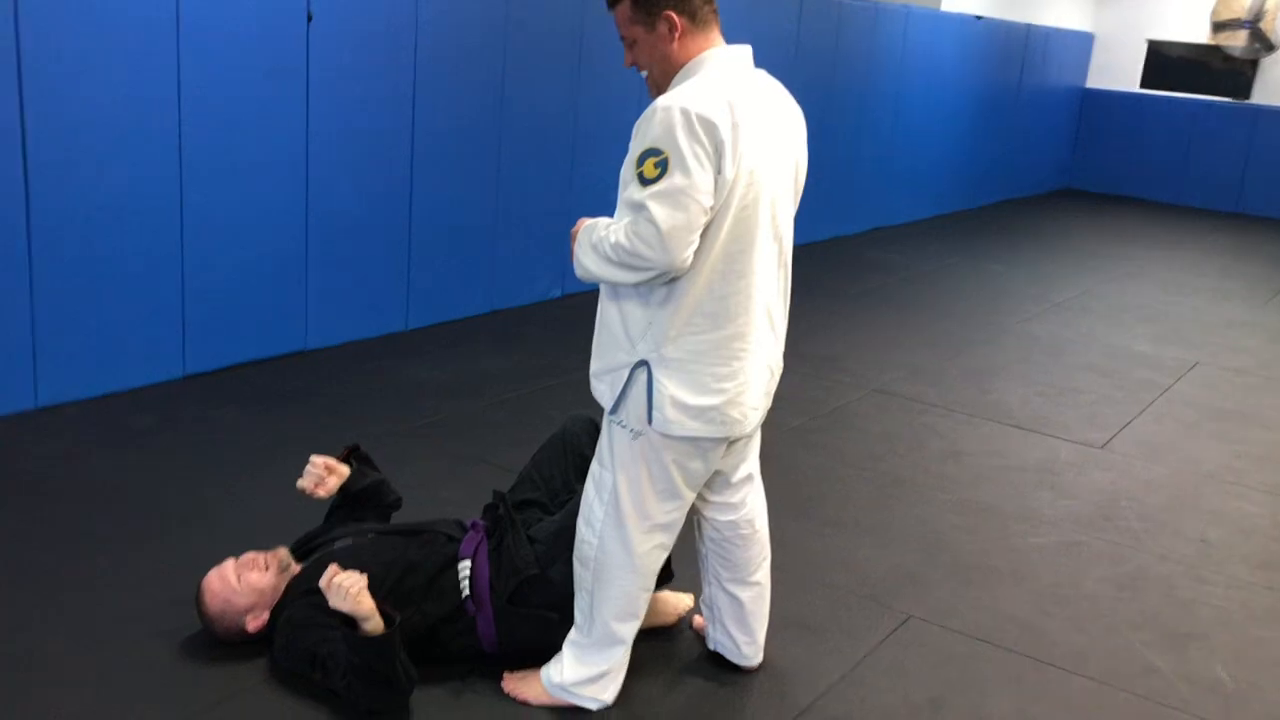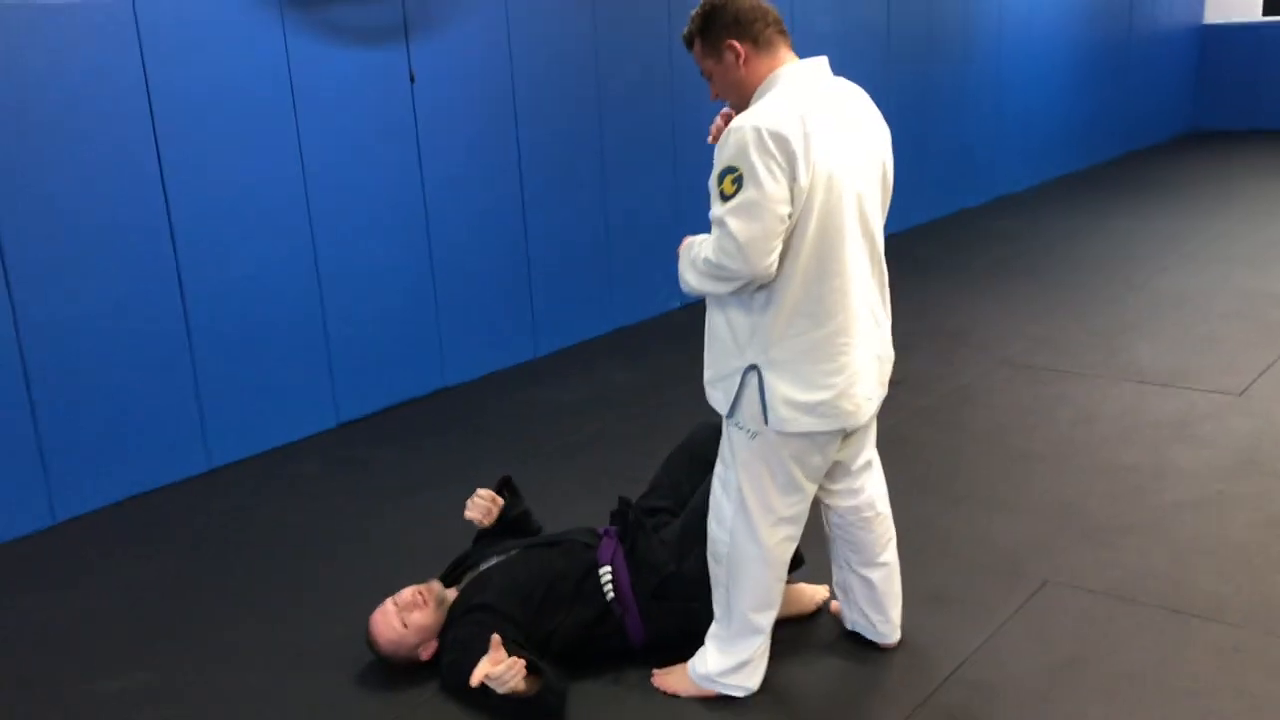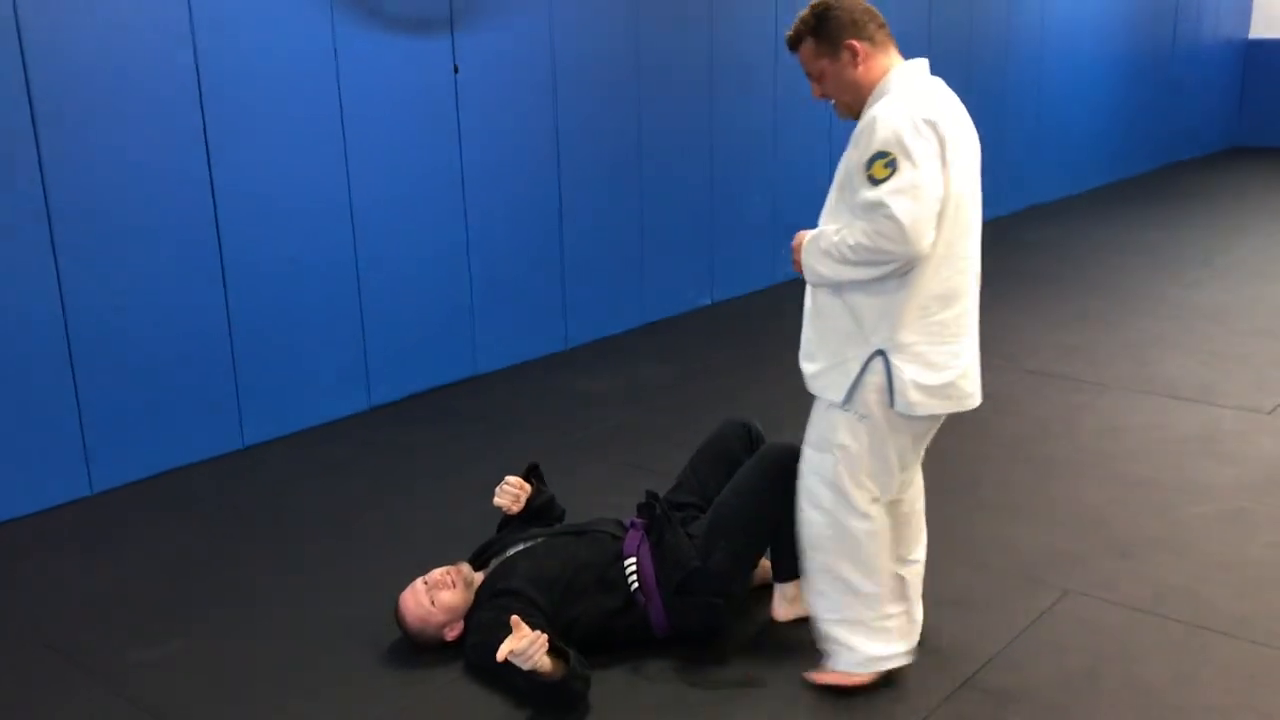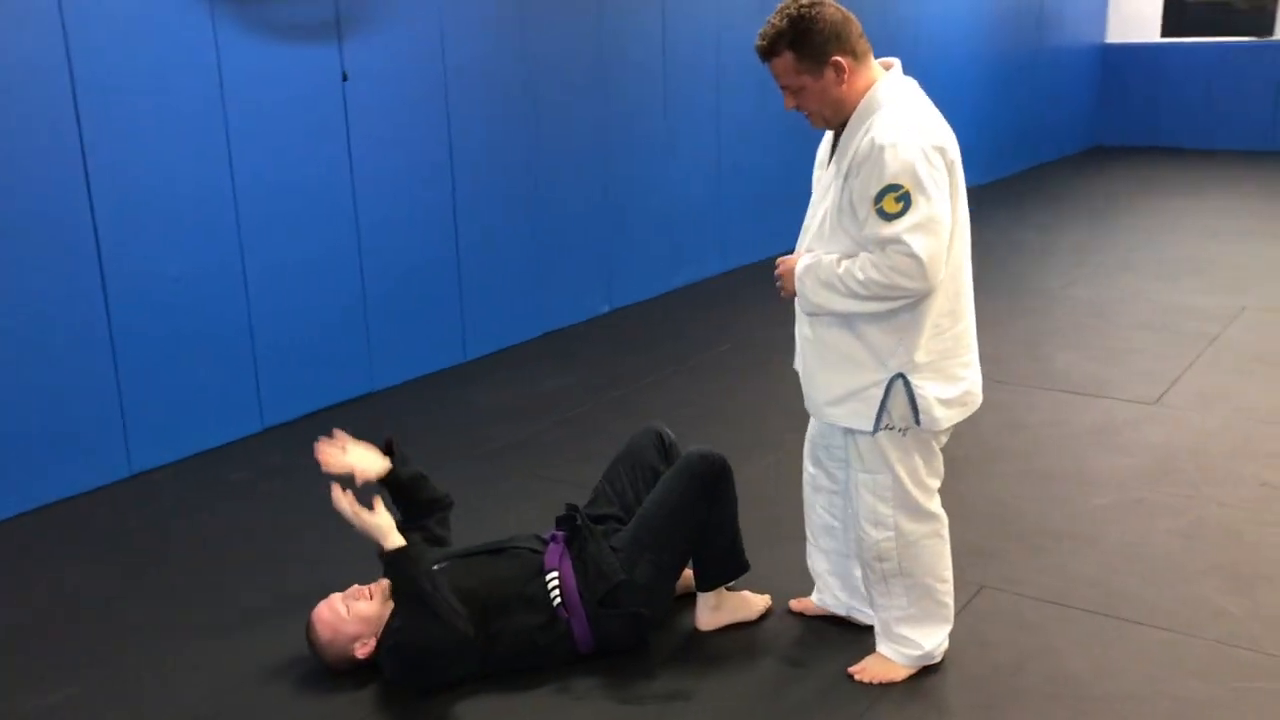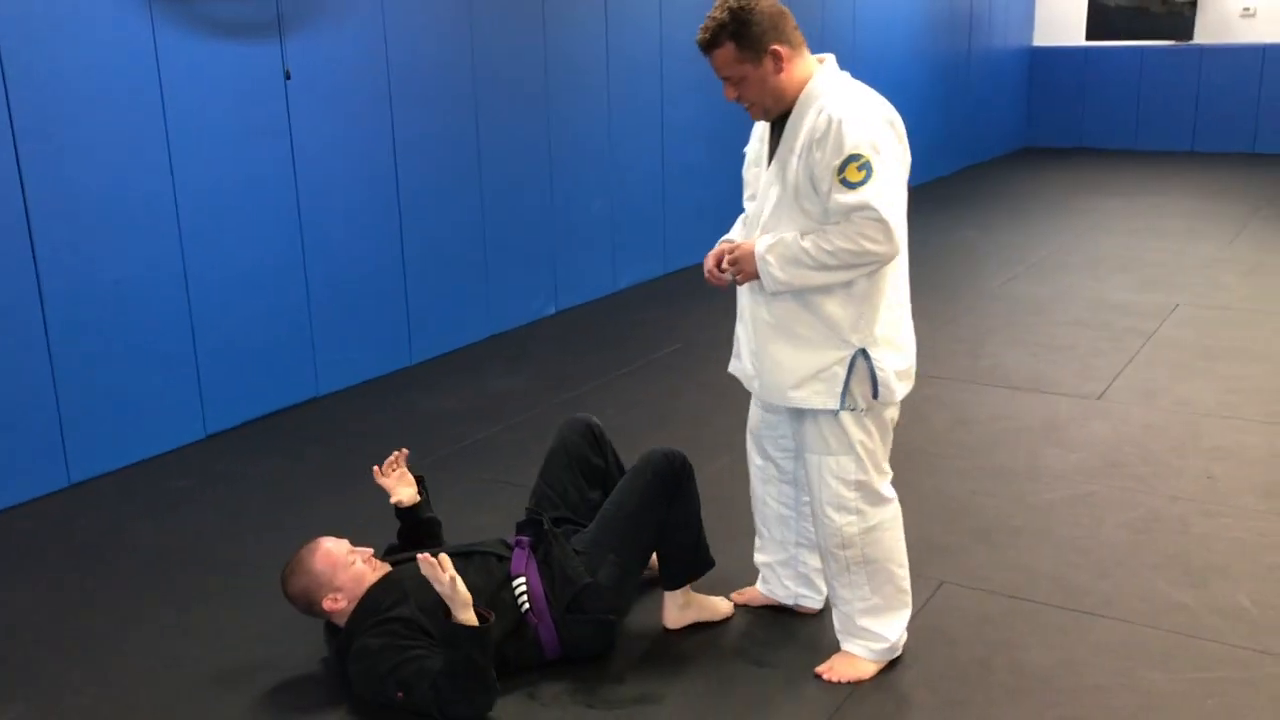
dt=0.7s
person 1, frame 1
left shoulder: (683, 112)
right shoulder: (775, 100)
left elbow: (656, 244)
left wrist: (590, 240)
left hip: (678, 367)
right hip: (744, 356)
left knee: (624, 523)
right knee: (733, 503)
left ankle: (585, 676)
right ankle: (739, 638)
person 1, frame 2
left shoulder: (761, 128)
right shoulder: (855, 104)
left elbow: (743, 257)
left wrist: (692, 255)
left hip: (788, 369)
right hip: (855, 349)
left knee: (752, 519)
right knee: (855, 491)
left ankle: (729, 665)
right ankle: (877, 616)
person 1, frame 3
left shoulder: (894, 119)
right shoulder: (931, 103)
left elbow: (895, 235)
left wrist: (818, 247)
right wrist: (835, 250)
left hip: (888, 353)
right hip: (915, 343)
left knee: (839, 493)
right knee: (891, 486)
left ankle: (868, 645)
right ankle: (893, 618)
person 1, frame 4
left shoulder: (899, 140)
right shoulder: (858, 116)
left elbow: (909, 268)
left wrist: (810, 278)
right wrist: (811, 266)
left hip: (894, 368)
right hip: (853, 355)
left knee: (894, 510)
right knee: (830, 474)
left ankle: (914, 639)
right ankle: (850, 596)
person 1, frame 5
left shoulder: (852, 119)
right shoulder: (777, 118)
left elbow: (873, 234)
left wrist: (767, 260)
right wrist: (736, 242)
left hip: (841, 348)
right hip: (785, 339)
left knee: (848, 495)
right knee: (776, 465)
left ankle: (875, 633)
right ankle: (791, 582)
person 2, frame 1
left shoulder: (309, 553)
right shoulder: (300, 633)
left elbow: (382, 502)
left wrist: (346, 476)
right wrist: (368, 621)
left hip: (487, 541)
right hip: (518, 600)
left knee: (582, 434)
person 2, frame 2
left shoulder: (463, 573)
right shoulder: (464, 648)
left elbow: (527, 532)
left wrist: (498, 507)
left hip: (631, 543)
right hip: (659, 596)
left knee: (712, 439)
person 2, frame 3
left shoulder: (488, 558)
right shoulder: (488, 630)
left elbow: (548, 518)
left wrist: (526, 493)
right wrist: (538, 664)
left hip: (647, 537)
right hip: (682, 588)
left knee: (738, 436)
right knee: (782, 461)
left ankle: (757, 561)
right ankle: (790, 591)
person 2, frame 4
left shoulder: (399, 586)
right shoulder: (405, 651)
left elbow: (432, 507)
right elbow: (450, 634)
left wrist: (382, 468)
right wrist: (388, 541)
left hip: (574, 553)
right hip: (607, 601)
left knee: (655, 442)
right knee: (705, 469)
left ankle: (679, 570)
right ankle: (715, 601)
person 2, frame 5
left shoulder: (369, 595)
right shoulder: (377, 657)
left elbow: (426, 555)
left wrist: (410, 504)
right wrist: (462, 609)
left hip: (534, 553)
right hip: (571, 601)
left knee: (581, 432)
right knee: (665, 467)
left ankle: (639, 546)
right ankle: (680, 600)
